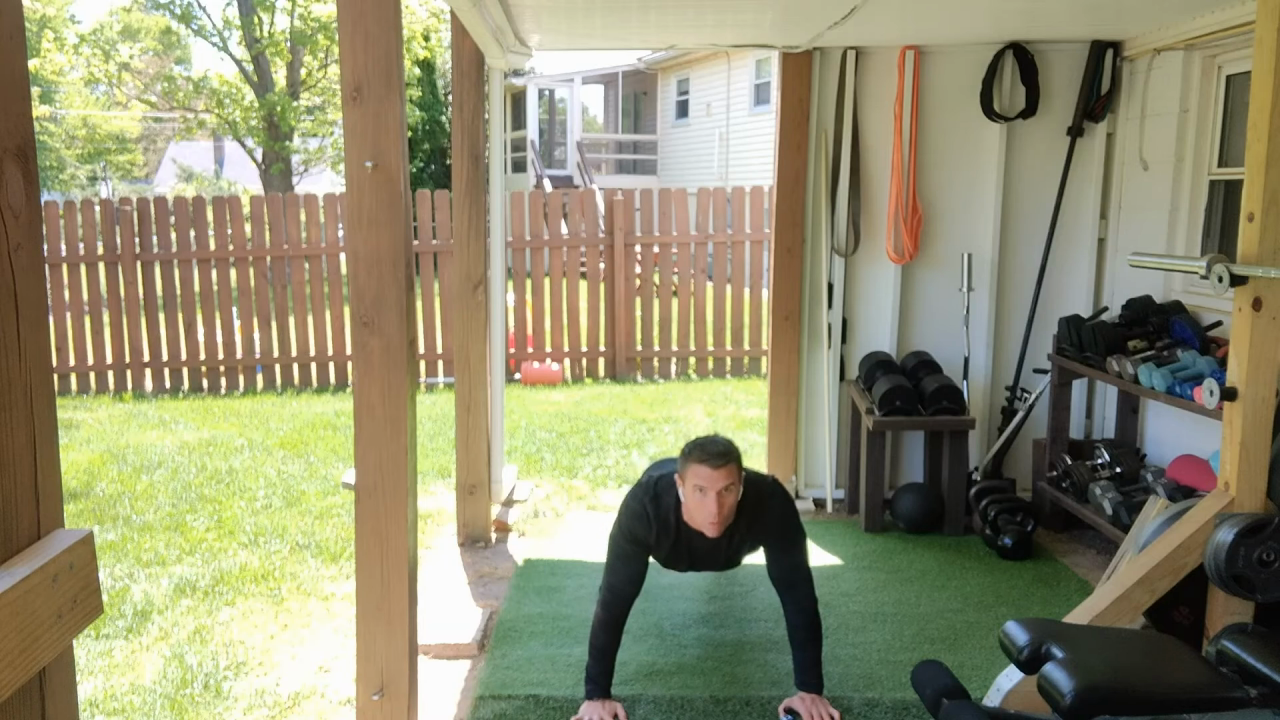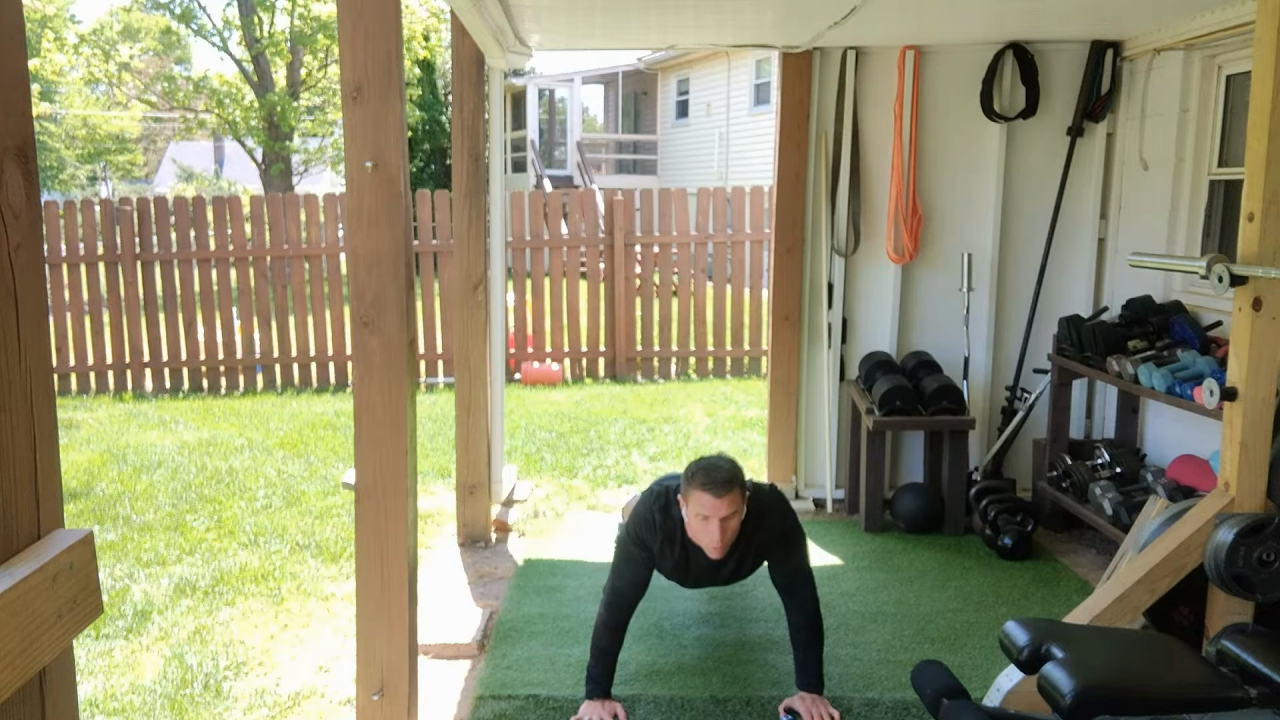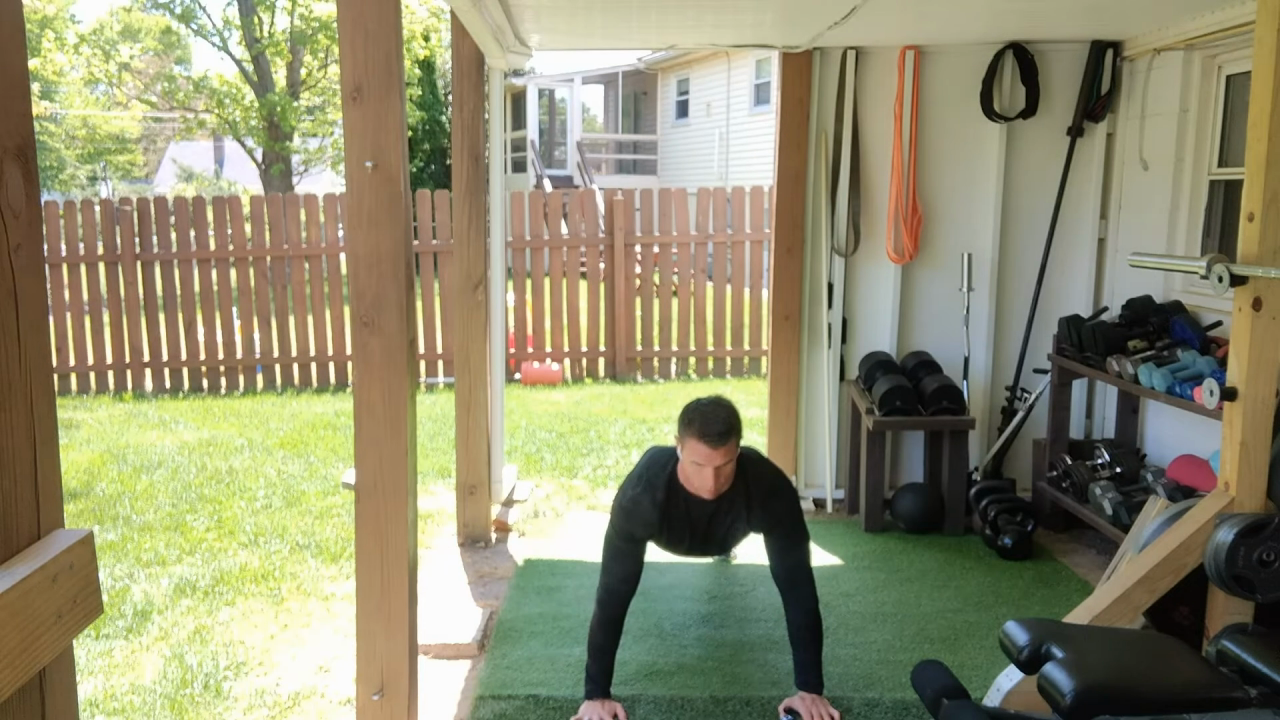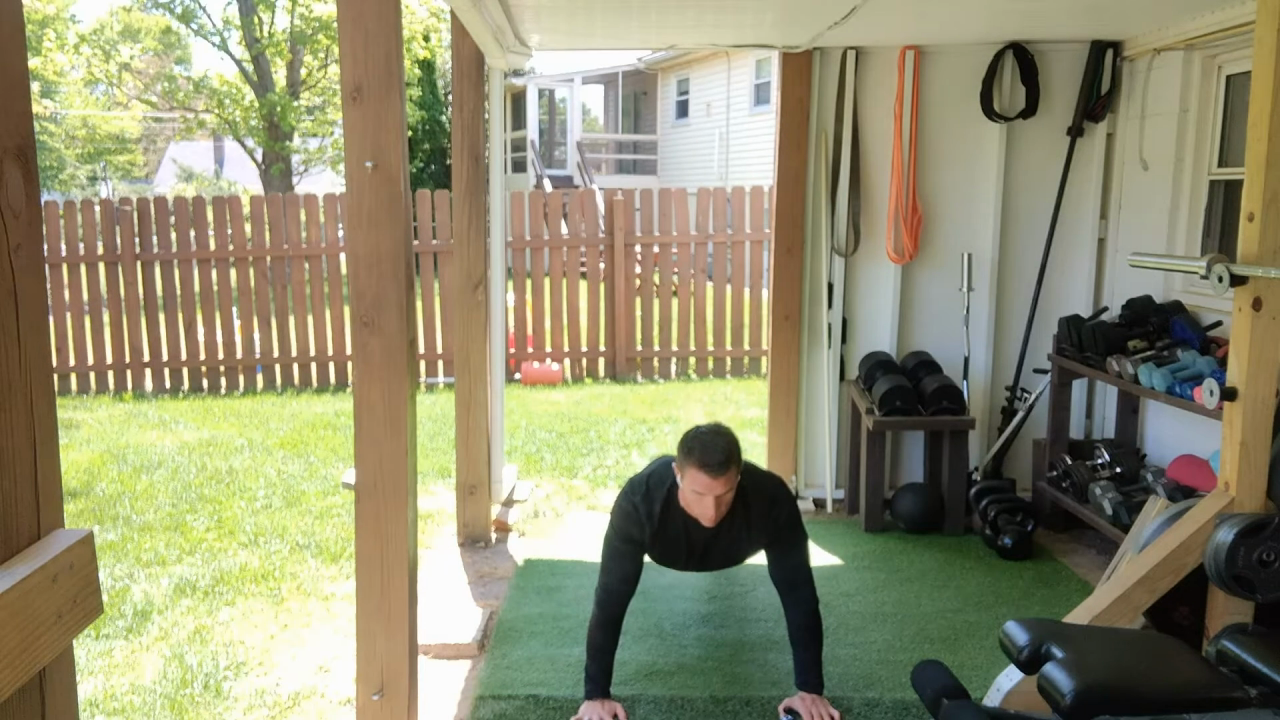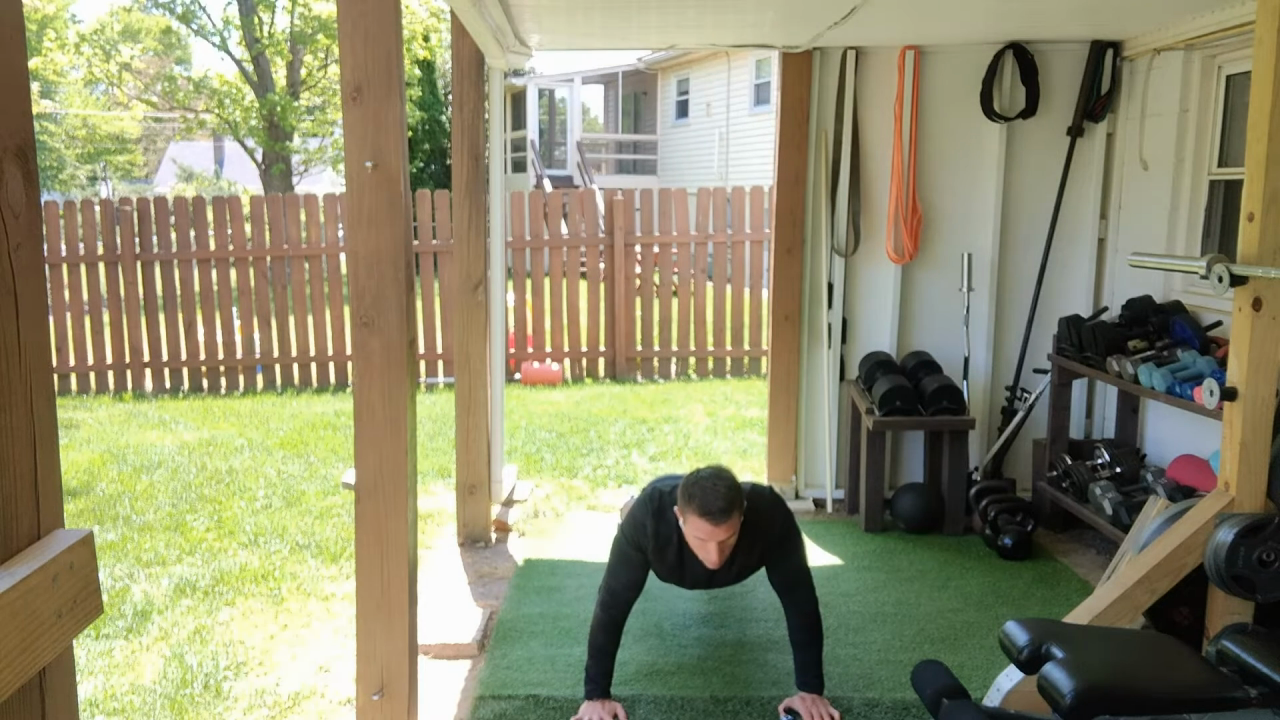
dt=1s
person 1, frame 1
left shoulder: (770, 502)
right shoulder: (646, 505)
left elbow: (797, 594)
right elbow: (614, 598)
left wrist: (810, 689)
right wrist: (596, 694)
person 1, frame 2
left shoulder: (771, 512)
right shoulder: (653, 514)
left elbow: (800, 599)
right elbow: (617, 603)
left wrist: (810, 689)
right wrist: (597, 694)
person 1, frame 3
left shoulder: (769, 486)
right shoulder: (642, 492)
left elbow: (796, 586)
right elbow: (613, 592)
left wrist: (810, 688)
right wrist: (596, 693)
left hip: (726, 533)
right hip: (667, 535)
person 1, frame 4
left shoulder: (770, 498)
right shoulder: (640, 500)
left elbow: (798, 592)
right elbow: (611, 596)
left wrist: (810, 688)
right wrist: (596, 693)
right hip: (666, 540)
person 1, frame 5
left shoulder: (769, 514)
right shoulder: (649, 516)
left elbow: (799, 599)
right elbow: (613, 603)
left wrist: (810, 689)
right wrist: (596, 694)
